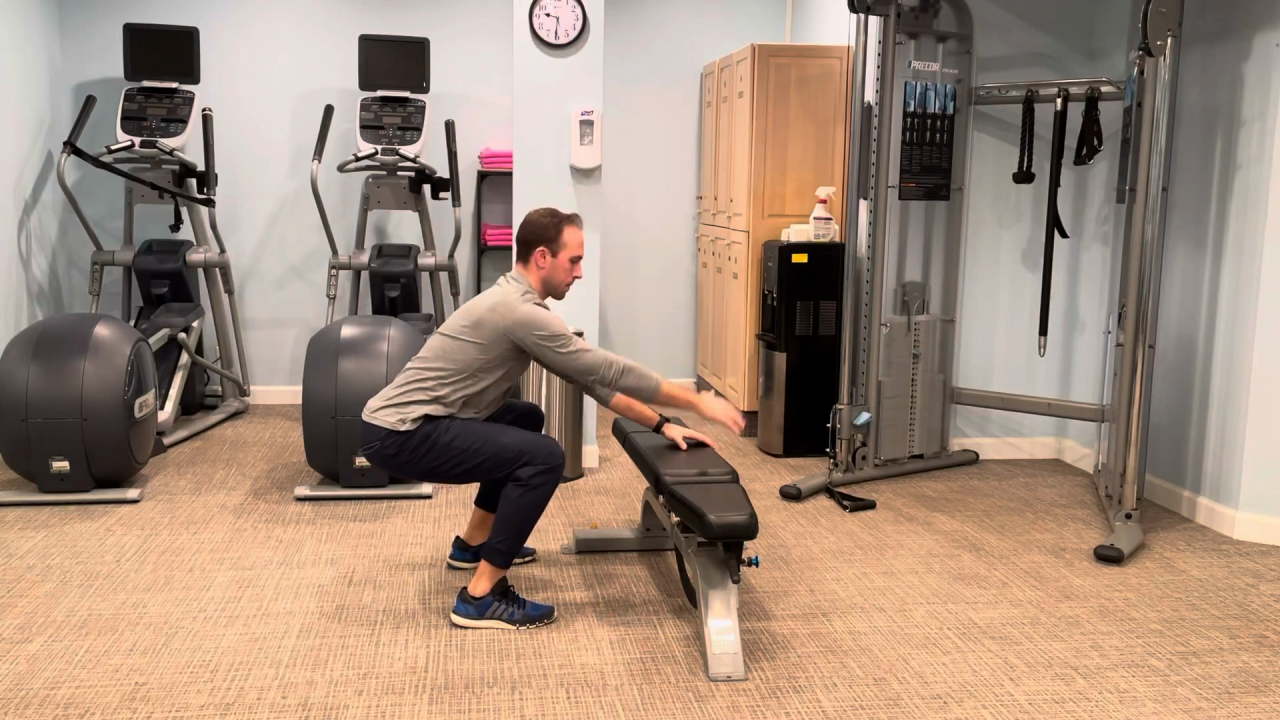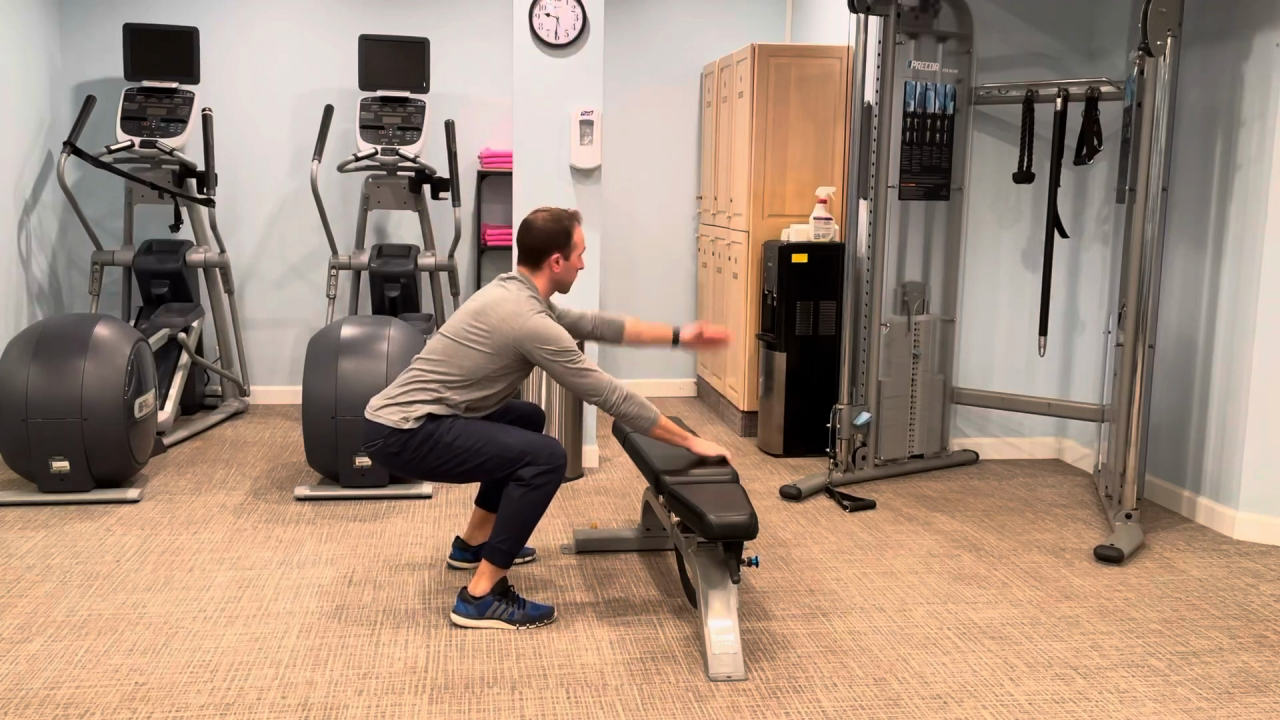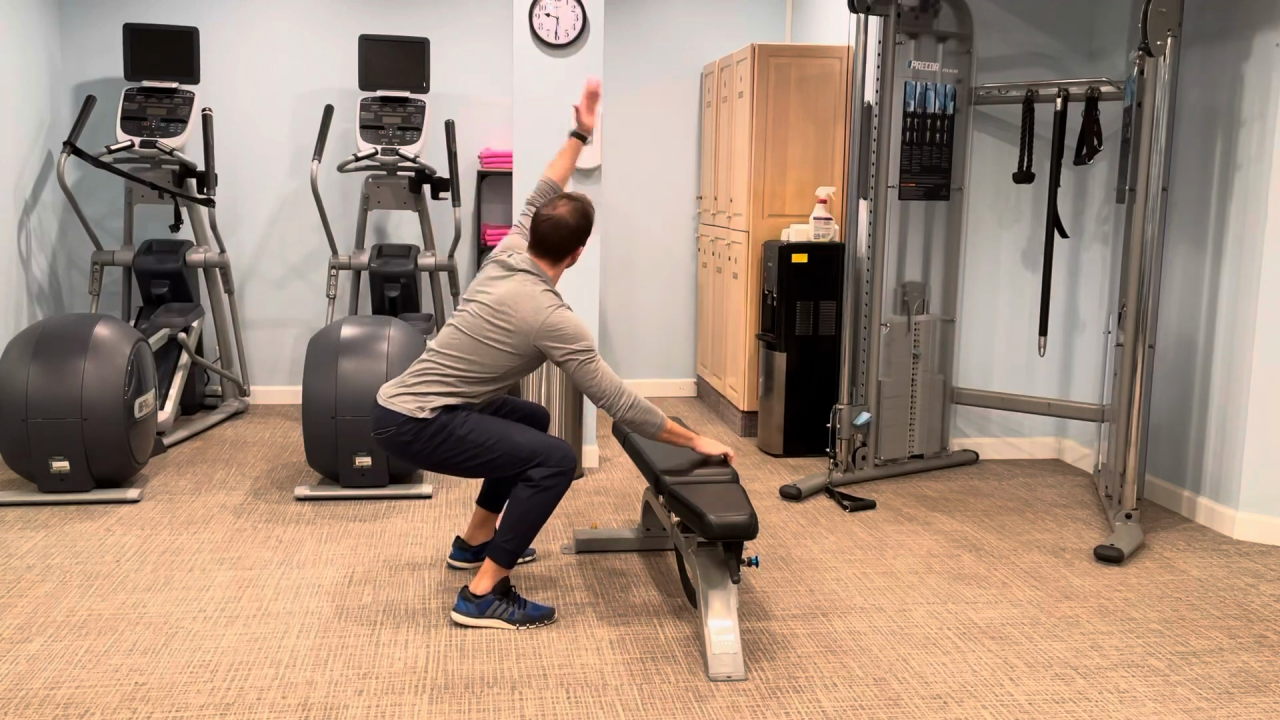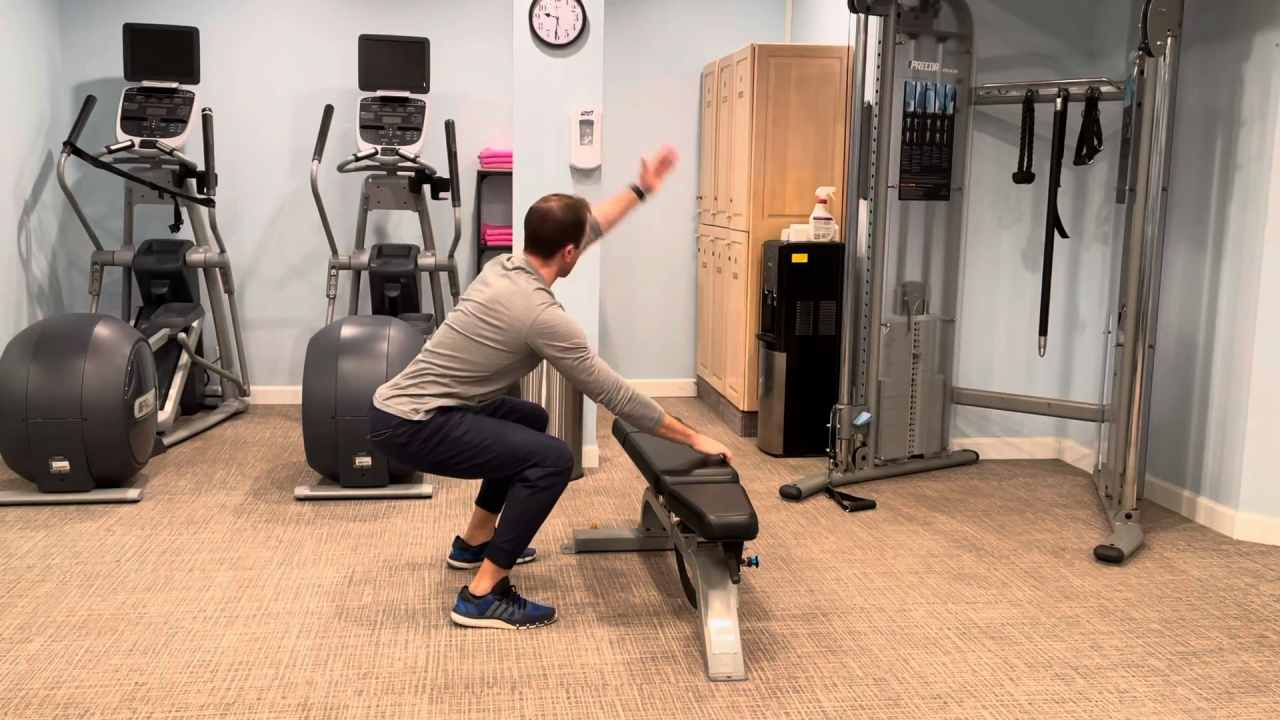
dt=0.4s
person 1, frame 1
left shoulder: (518, 303)
right shoulder: (520, 312)
left elbow: (594, 376)
right elbow: (609, 371)
left wrist: (661, 423)
right wrist: (696, 401)
left hip: (408, 421)
right hip: (398, 435)
left knee: (526, 420)
right knee: (541, 457)
left ankle: (473, 543)
right ankle: (481, 597)
person 1, frame 2
left shoulder: (513, 291)
right shoulder: (528, 322)
left elbow: (591, 324)
right elbow: (610, 395)
left wrist: (676, 336)
right wrist: (690, 440)
left hip: (404, 418)
right hip: (401, 435)
left knee: (527, 420)
right knee: (544, 458)
left ankle: (474, 542)
right ankle: (481, 597)
person 1, frame 3
left shoulder: (504, 259)
right shoulder: (549, 318)
left elbow: (542, 198)
right elbow: (618, 401)
left wrist: (580, 137)
right wrist: (695, 440)
left hip: (407, 405)
right hip: (413, 425)
left knee: (531, 422)
right knee: (555, 461)
left ankle: (475, 542)
right ankle: (482, 595)
person 1, frame 4
left shoulder: (504, 268)
right shoulder: (540, 315)
left elbow: (582, 231)
right elbow: (613, 393)
left wrist: (640, 190)
right wrist: (693, 438)
left hip: (406, 409)
right hip: (409, 425)
left knee: (528, 424)
right knee: (550, 460)
left ankle: (476, 541)
right ankle: (482, 597)
